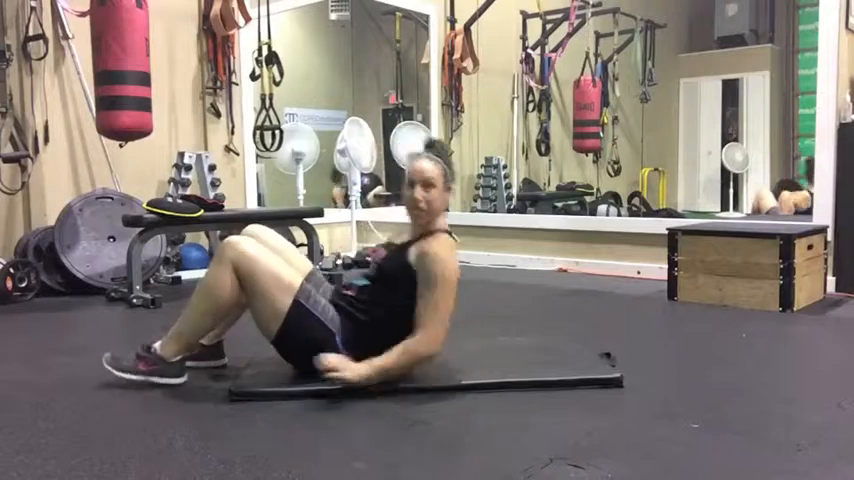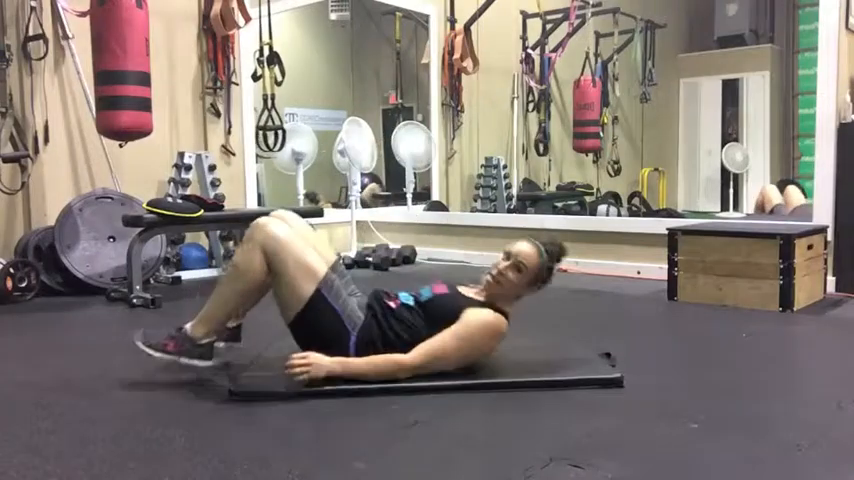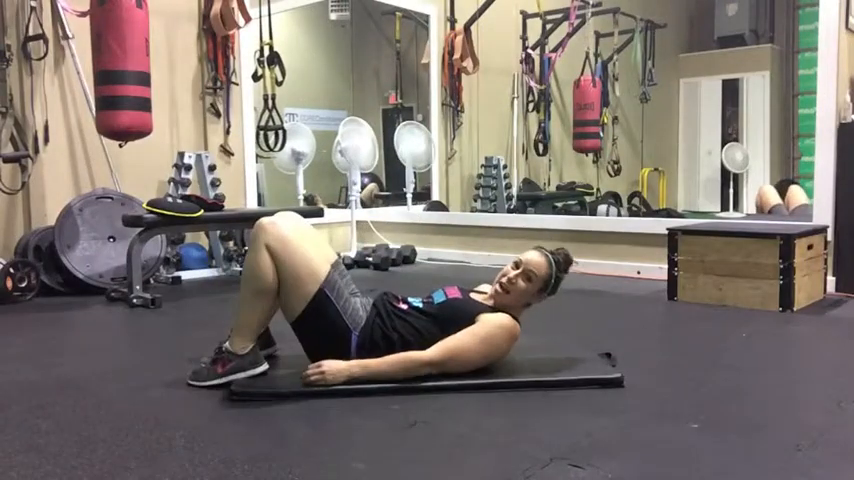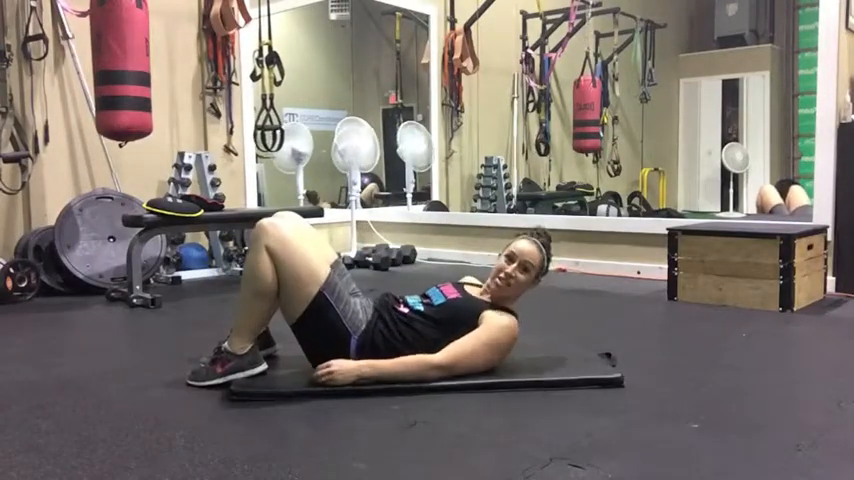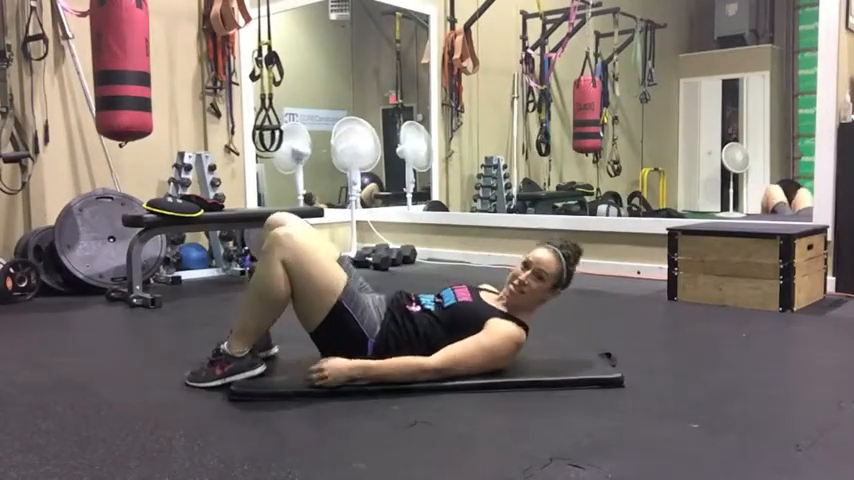
dt=0.4s
person 1, frame 1
left shoulder: (437, 250)
right shoulder: (419, 239)
left elbow: (427, 343)
left wrist: (363, 369)
left hip: (335, 344)
right hip: (335, 313)
left knee: (235, 250)
right knee: (254, 234)
left ankle: (166, 356)
right ankle: (207, 344)
person 1, frame 2
left shoulder: (489, 322)
right shoulder: (476, 294)
left elbow: (413, 364)
left wrist: (334, 365)
left hip: (352, 338)
right hip: (363, 310)
left knee: (265, 232)
right knee: (281, 219)
left ankle: (196, 338)
right ankle: (227, 323)
person 1, frame 3
left shoulder: (502, 326)
right shoulder: (484, 295)
left elbow: (429, 361)
left wrist: (350, 369)
left hip: (354, 340)
right hip: (365, 313)
left knee: (269, 233)
right knee: (284, 222)
left ankle: (240, 354)
right ankle: (256, 335)
person 1, frame 4
left shoulder: (502, 324)
right shoulder: (472, 285)
left elbow: (438, 365)
left wrist: (358, 369)
left hip: (354, 341)
right hip: (364, 314)
left knee: (270, 234)
right knee: (283, 221)
left ankle: (239, 354)
right ankle: (256, 336)
person 1, frame 5
left shoulder: (509, 334)
right shoulder: (489, 292)
left elbow: (433, 366)
left wrist: (354, 368)
left hip: (367, 340)
right hip: (377, 309)
left knee: (283, 244)
right knee: (281, 223)
left ankle: (238, 355)
right ankle: (253, 336)
